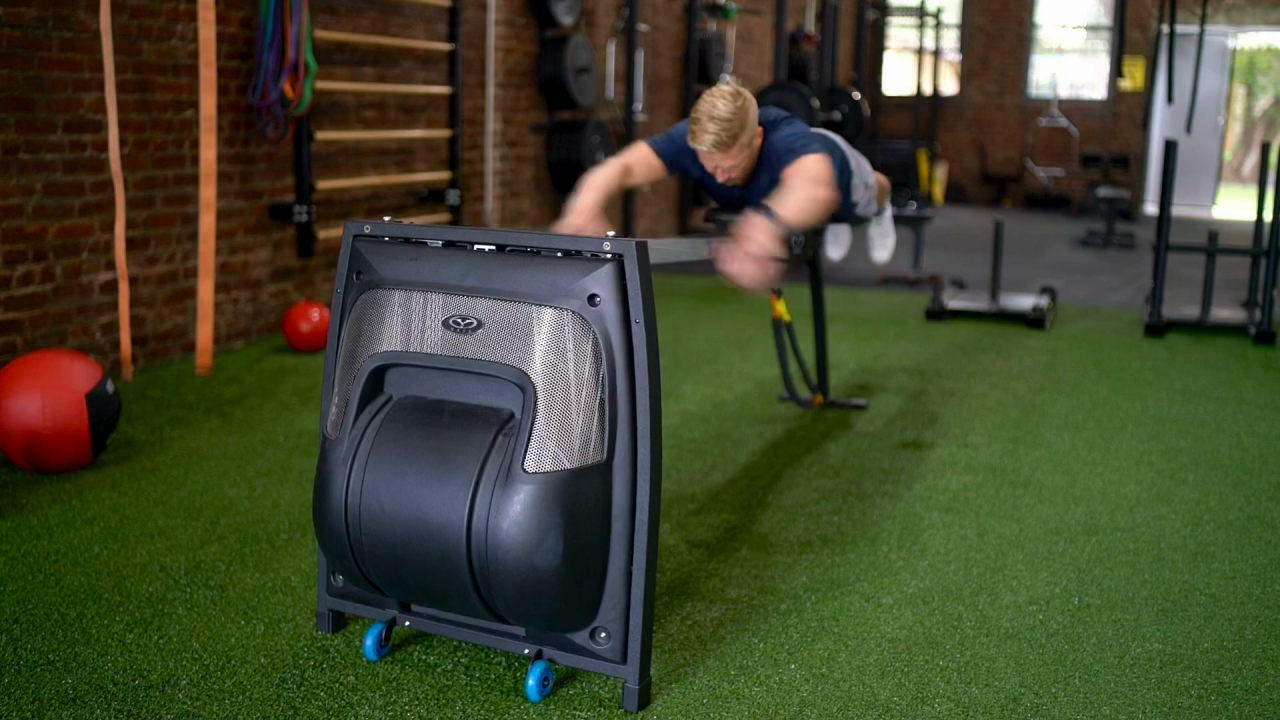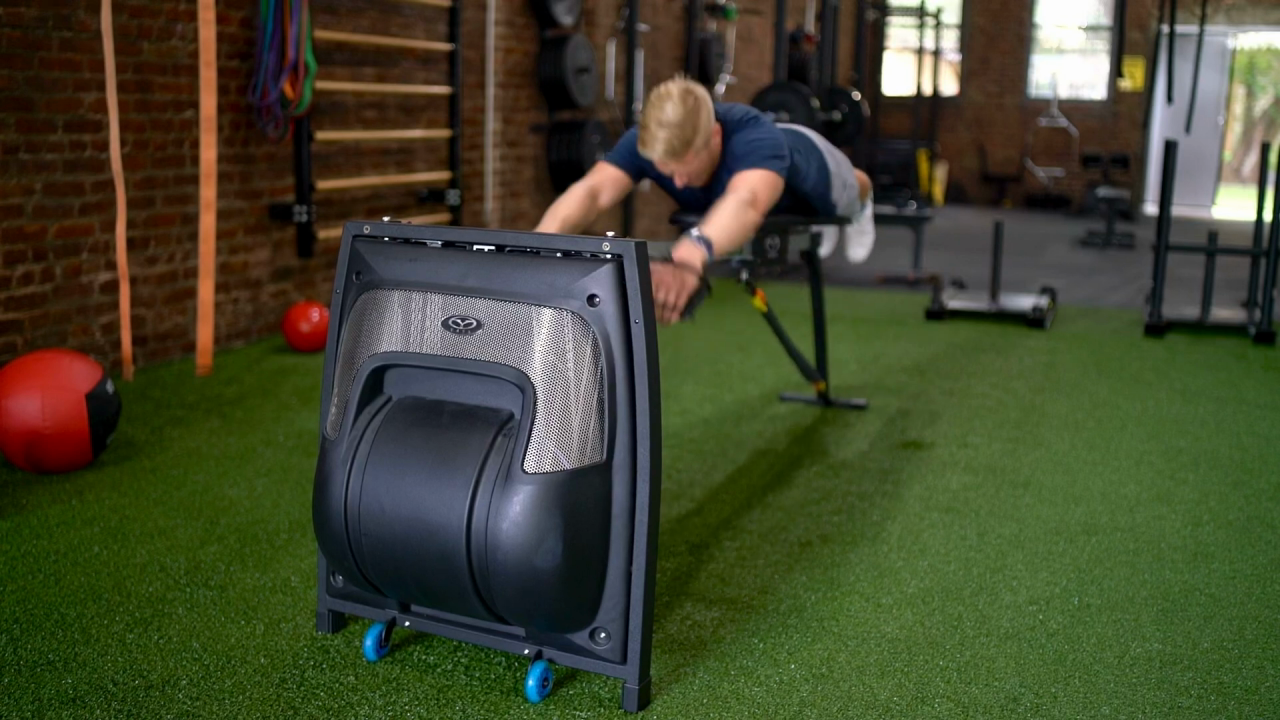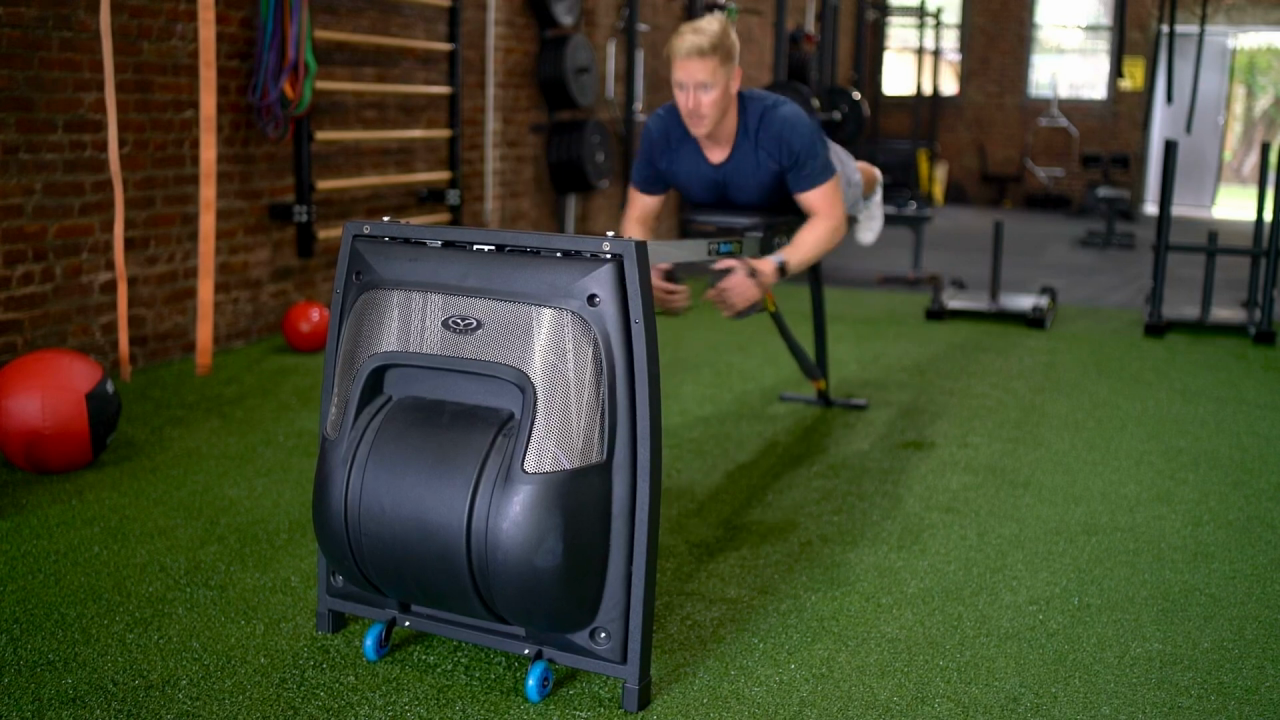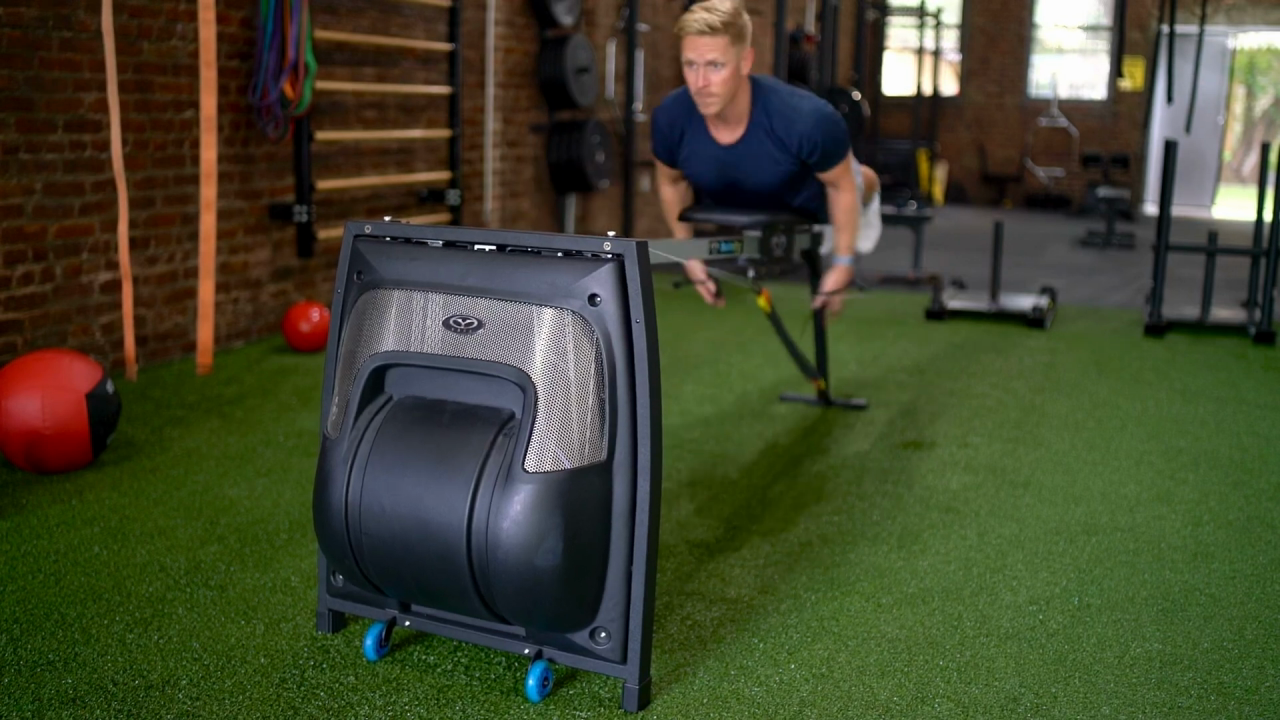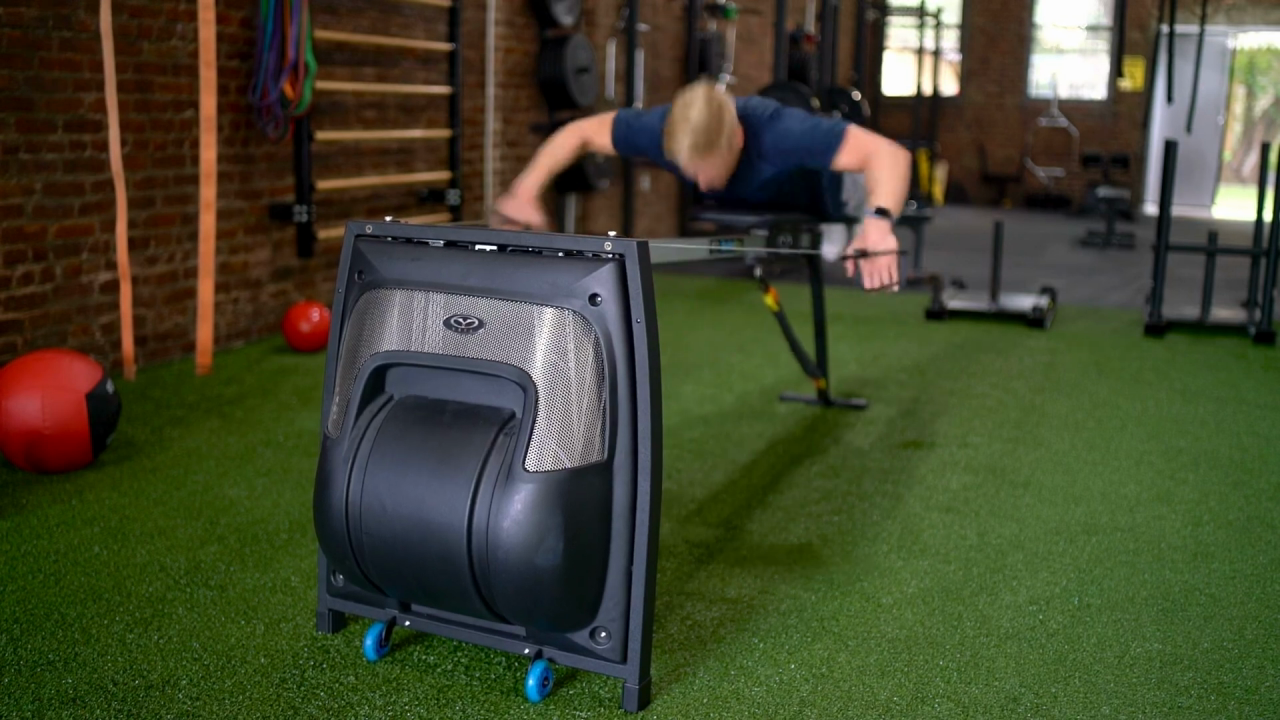
dt=1s
person 1, frame 1
left shoulder: (791, 140)
right shoulder: (691, 138)
left elbow: (817, 187)
right elbow: (617, 168)
left wrist: (770, 223)
right wrist: (580, 211)
person 1, frame 2
left shoulder: (756, 141)
right shoulder: (647, 142)
left elbow: (747, 203)
right elbow: (592, 190)
left wrist: (691, 253)
left hip: (805, 165)
left knee: (844, 196)
left ankle: (860, 197)
person 1, frame 3
left shoulder: (787, 126)
right shoulder: (660, 133)
left elbow: (830, 219)
right elbow: (638, 217)
left wrist: (771, 269)
left hip: (810, 192)
left ankle: (868, 182)
person 1, frame 4
left shoulder: (804, 117)
right shoulder: (670, 116)
left elbow: (838, 183)
left wrist: (842, 263)
right wrist: (689, 255)
left hip: (809, 195)
left ankle: (868, 186)
person 1, frame 5
left shoulder: (783, 133)
right shoulder: (664, 128)
left elbow: (890, 154)
right elbow: (580, 133)
left wrist: (879, 222)
right wrist: (526, 191)
left hip: (813, 186)
